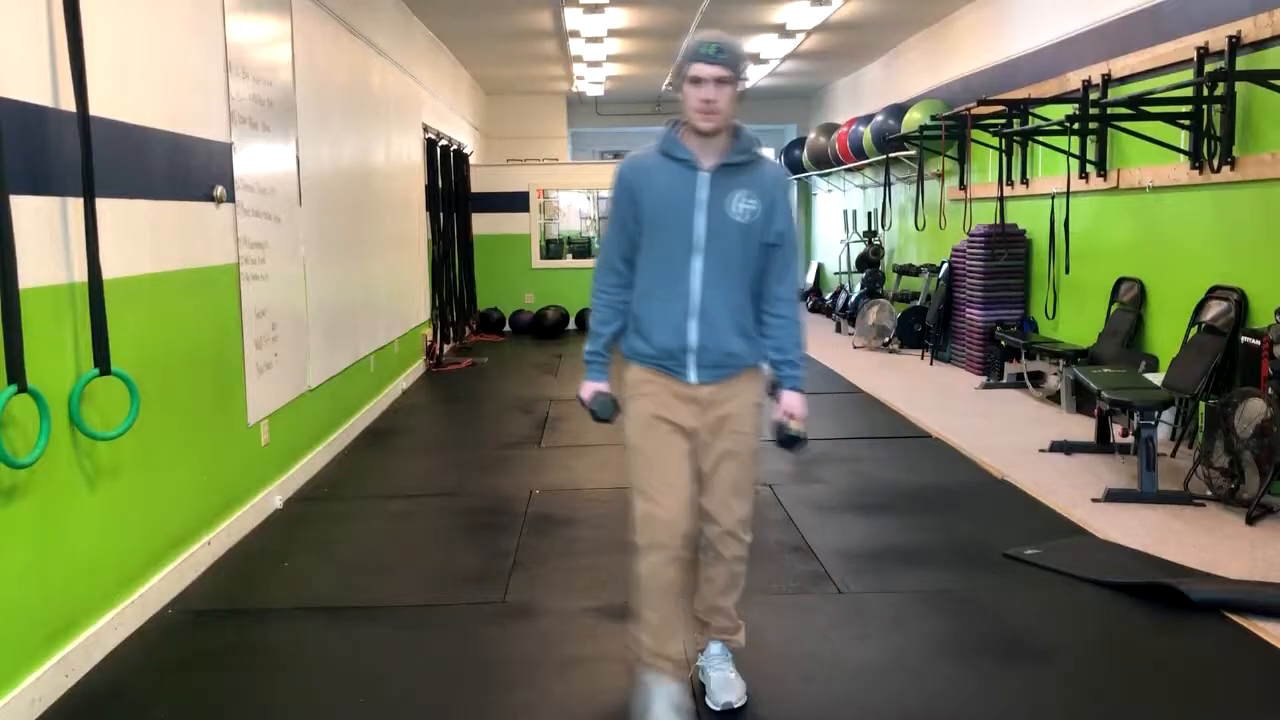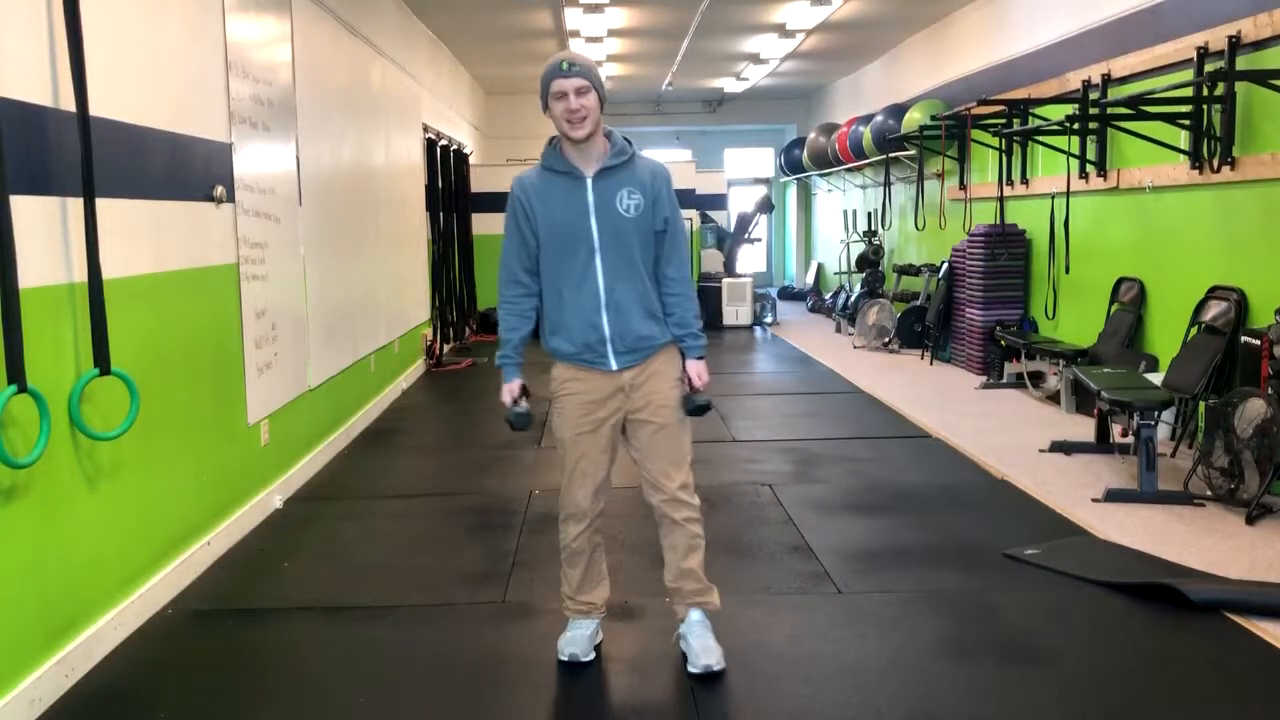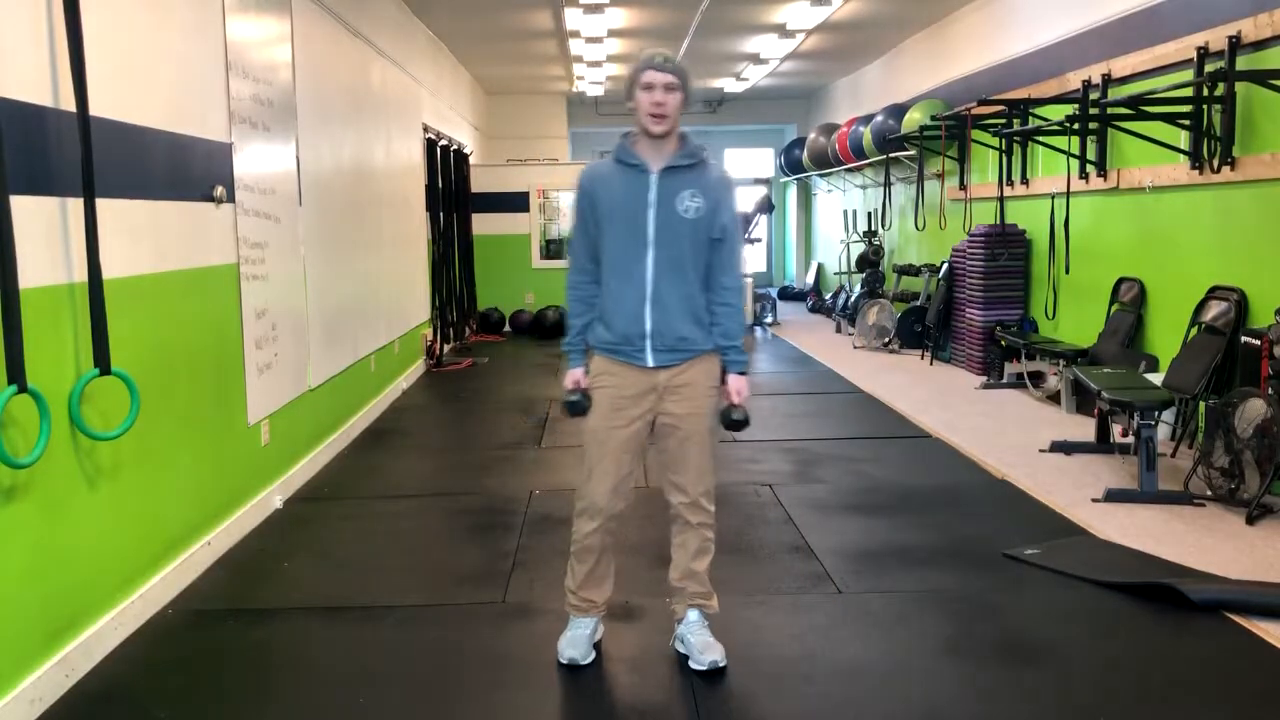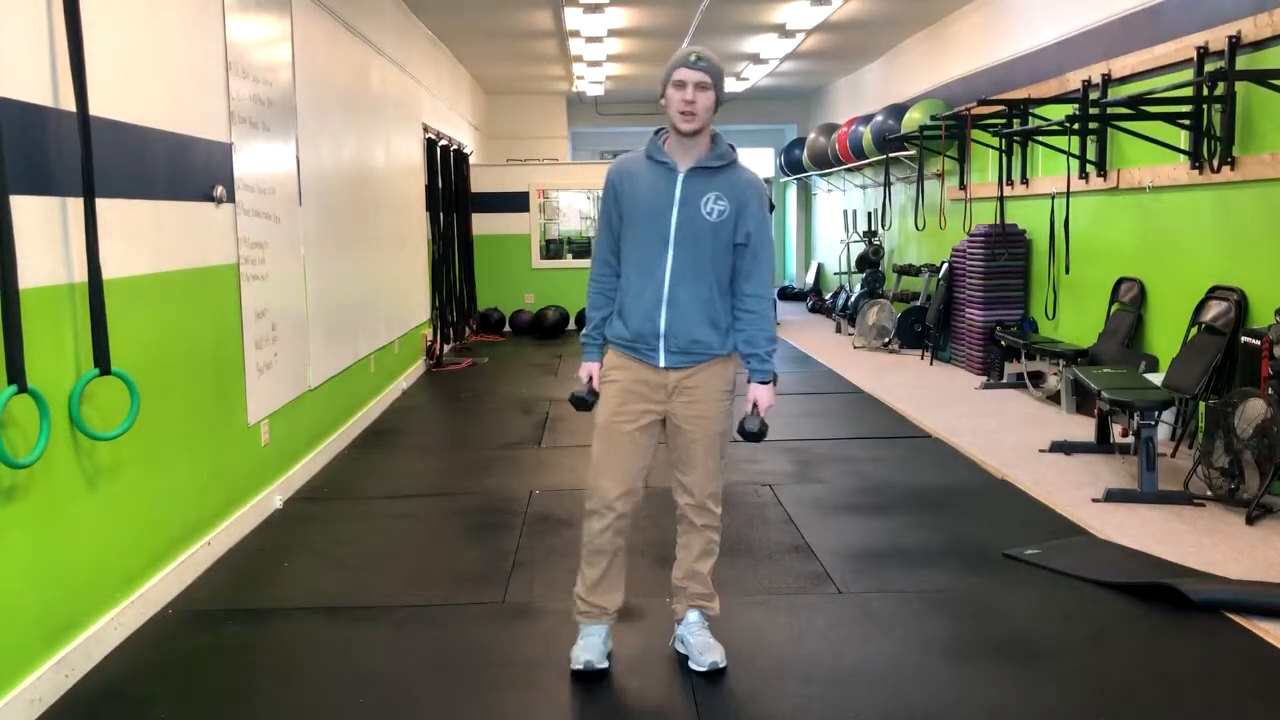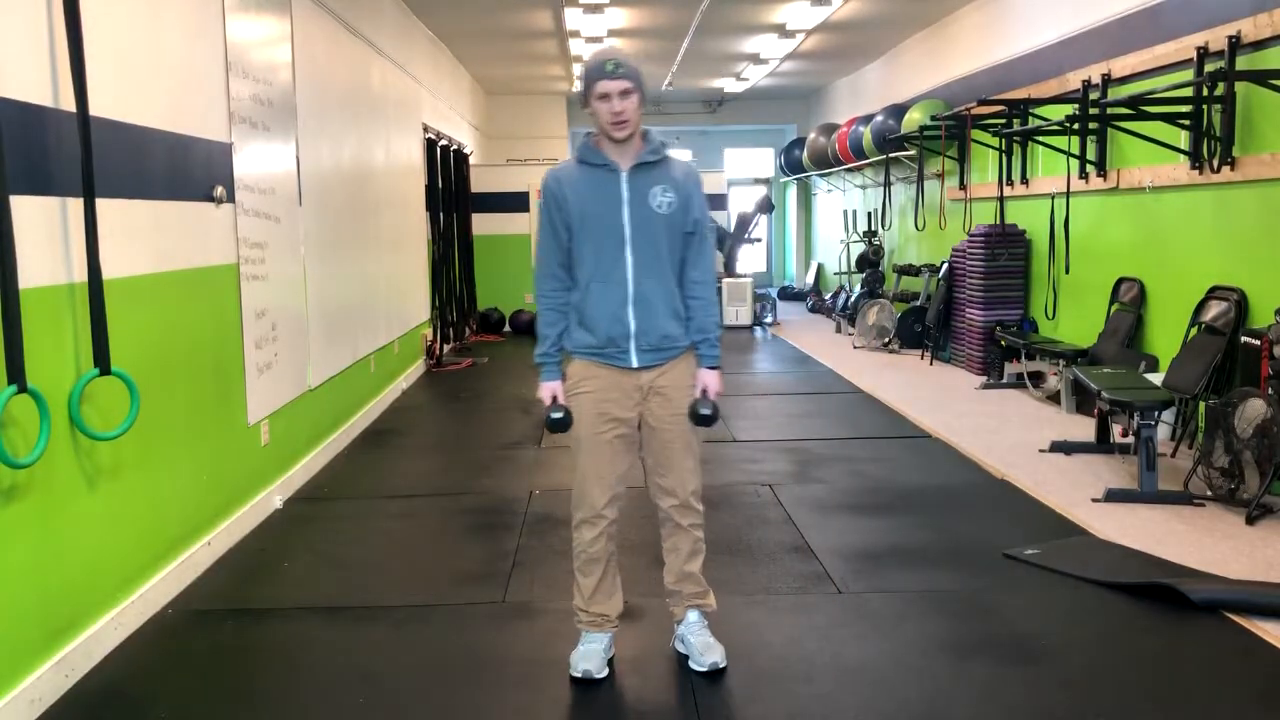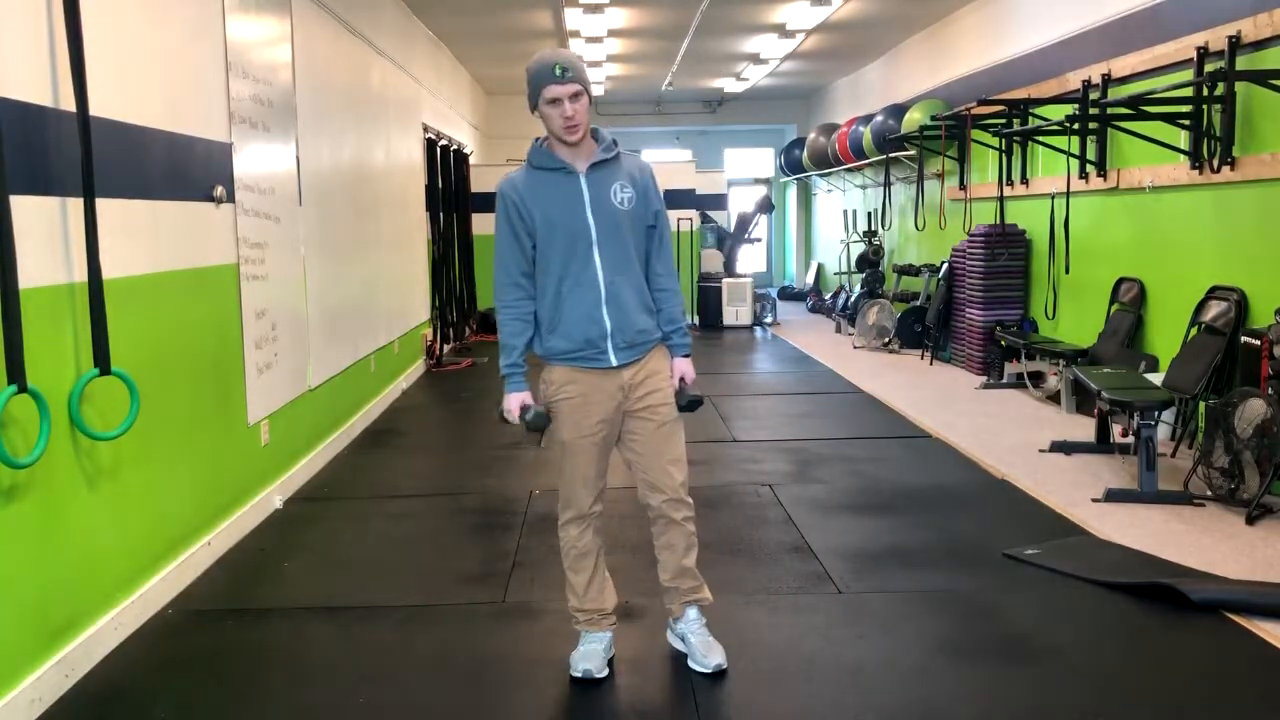
dt=0.7s
person 1, frame 1
left shoulder: (767, 182)
right shoulder: (638, 174)
left elbow: (780, 291)
right elbow: (614, 277)
left wrist: (790, 380)
right wrist: (595, 365)
left hip: (735, 384)
right hip: (652, 378)
left knee: (727, 526)
right knee: (660, 525)
left ankle: (717, 645)
person 1, frame 2
left shoulder: (650, 177)
right shoulder: (529, 190)
left elbow: (675, 272)
right elbow: (518, 285)
left wrist: (693, 348)
right wrist: (511, 366)
left hip: (654, 364)
right hip: (577, 373)
left knee: (675, 496)
right knee: (579, 505)
left ankle: (694, 616)
right ankle: (584, 615)
person 1, frame 3
left shoulder: (713, 183)
right shoulder: (597, 180)
left elbow: (727, 282)
right elbow: (583, 276)
left wrist: (736, 362)
right wrist: (576, 355)
left hip: (692, 368)
right hip: (615, 367)
left knee: (692, 501)
right knee: (597, 500)
left ankle: (692, 616)
right ankle: (584, 614)
person 1, frame 4
left shoulder: (742, 186)
right shoulder: (625, 175)
left elbow: (755, 286)
right elbow: (605, 270)
left wrist: (762, 371)
right wrist: (591, 349)
left hip: (705, 369)
right hip: (627, 363)
left knee: (700, 504)
right knee: (607, 500)
left ankle: (693, 618)
right ankle: (594, 622)
person 1, frame 5
left shoulder: (680, 179)
right shoulder: (563, 184)
left elbow: (699, 276)
right elbow: (552, 283)
left wrist: (709, 358)
right wrist: (548, 367)
left hip: (672, 367)
right hip: (594, 370)
left knee: (681, 501)
right knee: (595, 509)
left ankle: (690, 617)
right ankle: (596, 628)
person 1, frame 6
left shoulder: (636, 174)
right shoulder: (519, 190)
left elbow: (662, 269)
right elbow: (514, 291)
left wrist: (680, 346)
right wrist: (514, 378)
left hip: (648, 364)
right hip: (572, 375)
left knee: (671, 497)
right knee: (579, 509)
left ankle: (687, 617)
right ankle: (594, 629)
